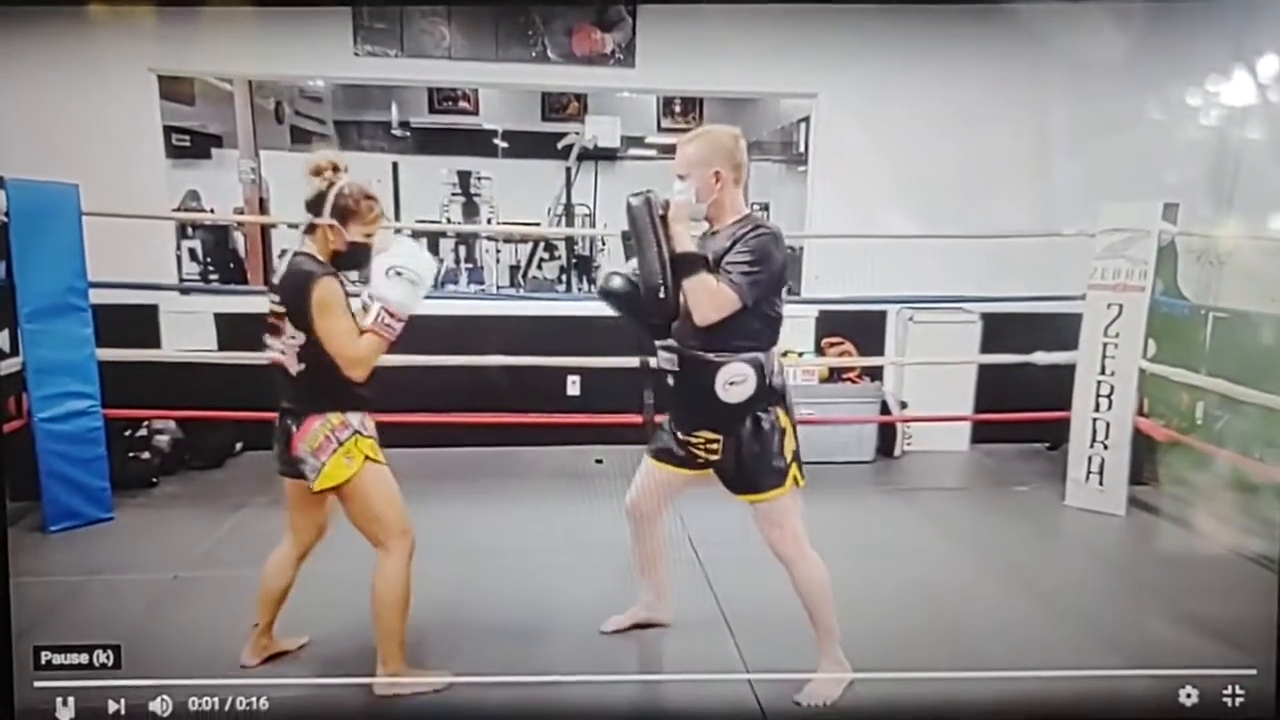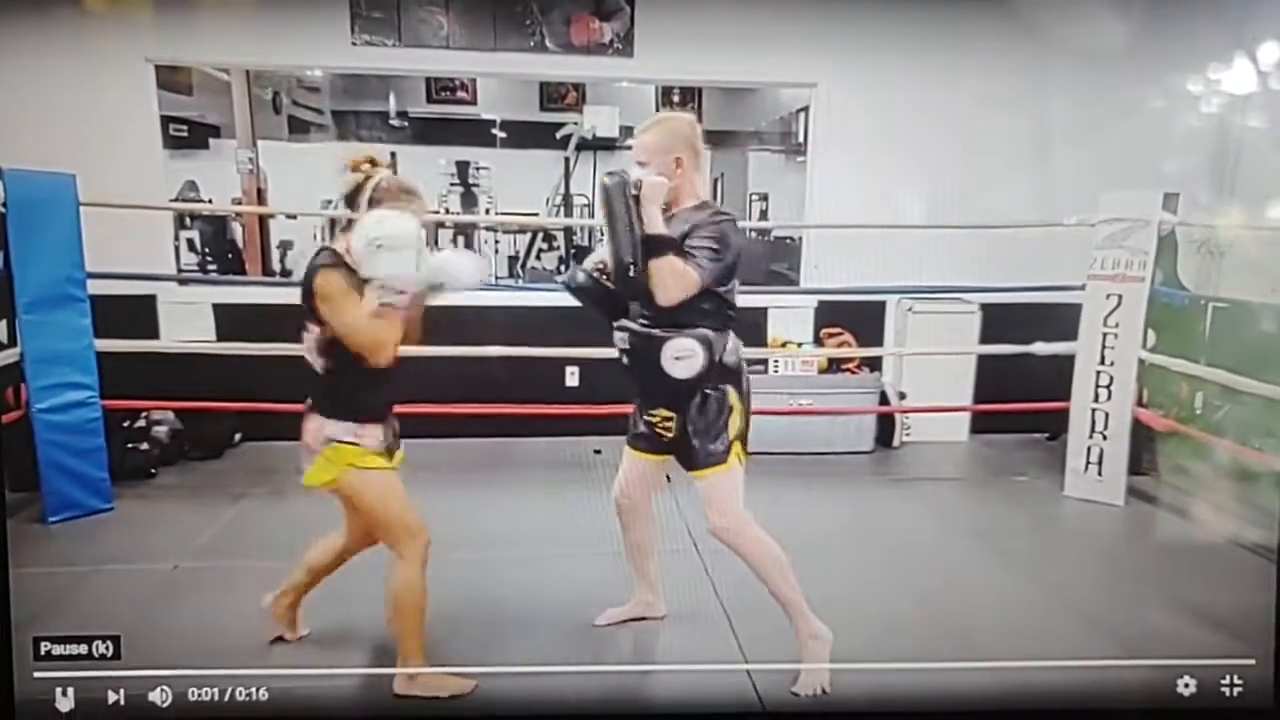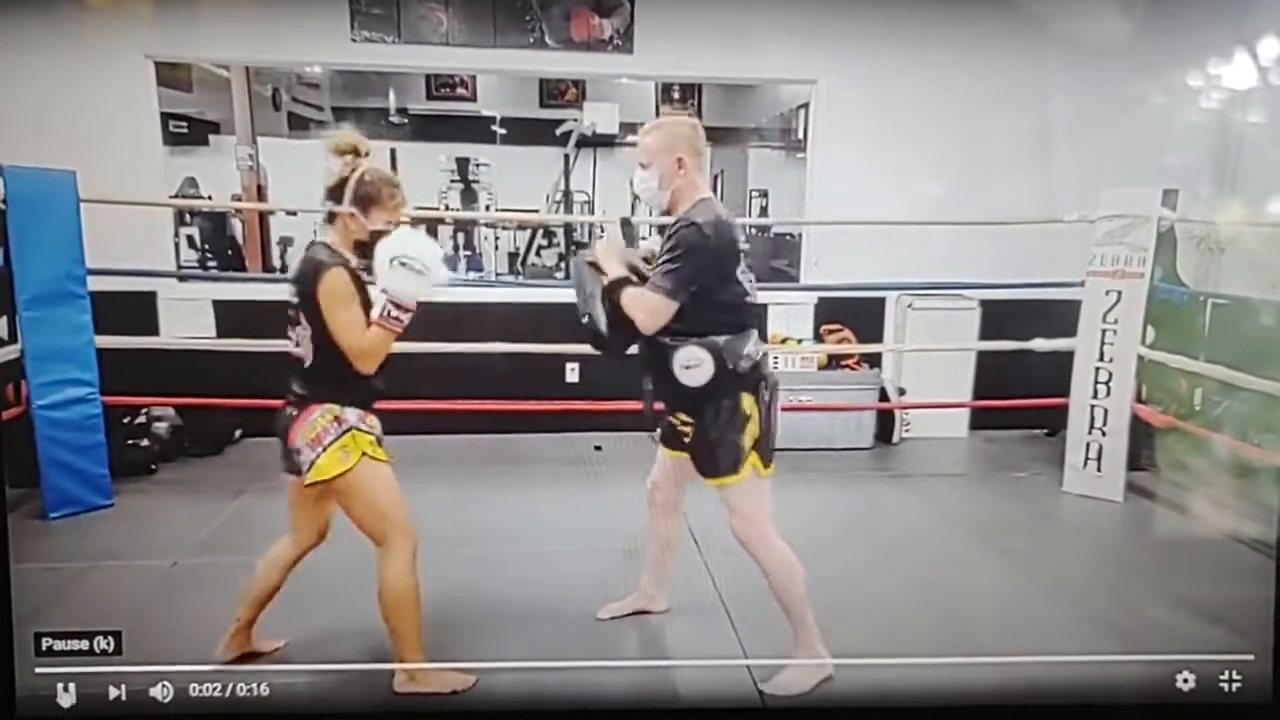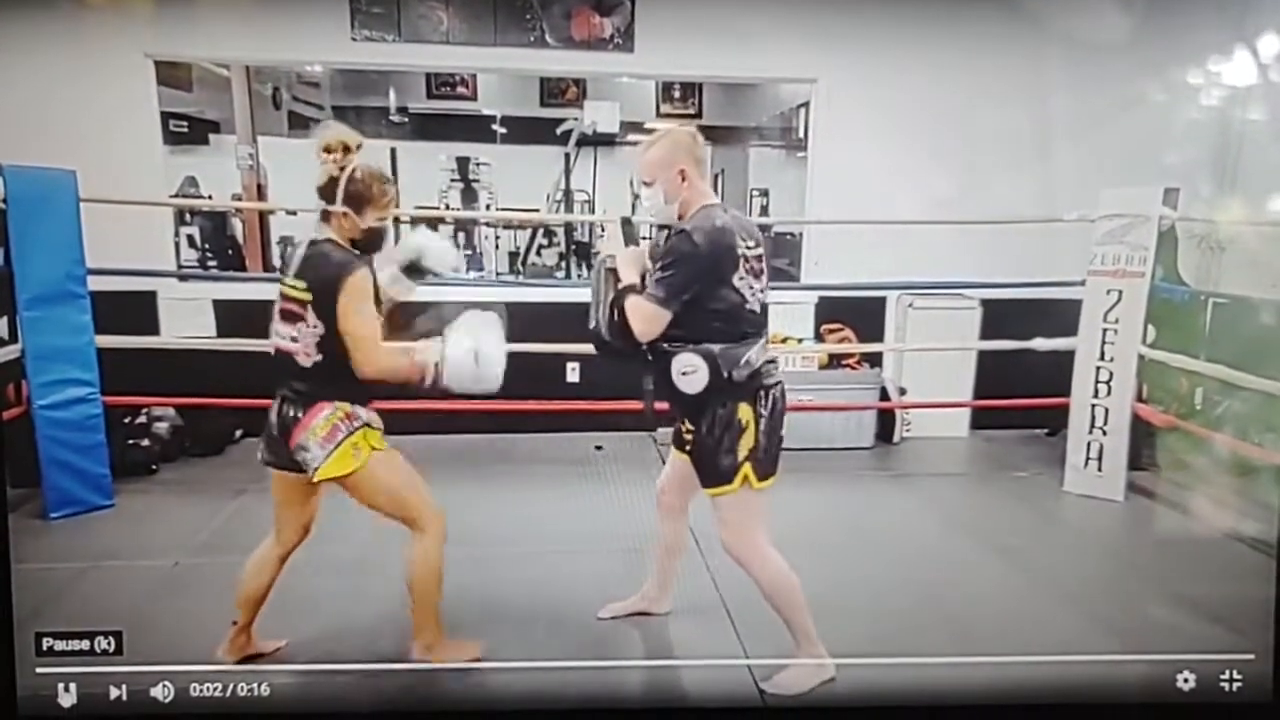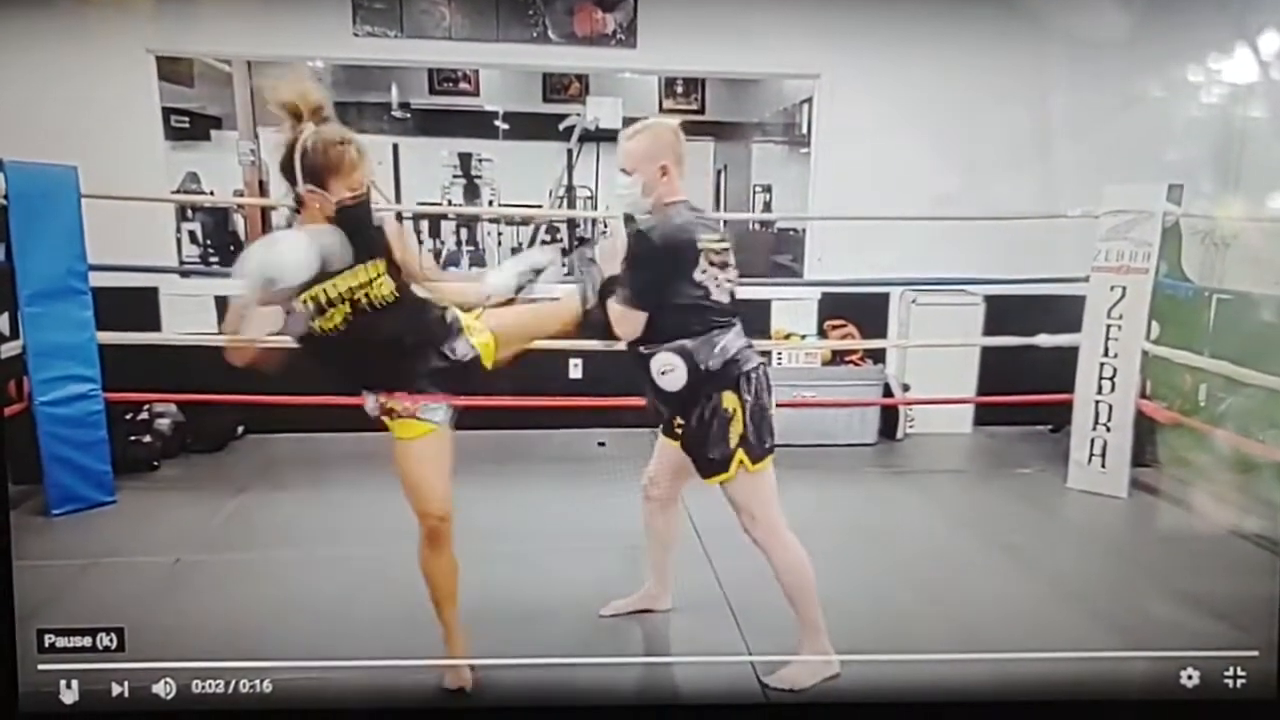
dt=0.4s
person 1, frame 1
left shoulder: (759, 241)
right shoulder: (705, 237)
left elbow: (709, 308)
right elbow: (683, 308)
left wrist: (682, 239)
left hip: (749, 414)
right hip: (692, 406)
left knee: (786, 539)
right knee: (641, 504)
left ankle: (833, 659)
right ankle: (655, 604)
person 1, frame 2
left shoulder: (712, 227)
right shoulder: (671, 220)
left elbow: (671, 292)
right elbow: (648, 296)
left wrist: (647, 221)
right wrist: (606, 273)
left hip: (710, 394)
right hip: (661, 392)
left knee: (728, 523)
right knee: (630, 498)
left ankle: (812, 633)
right ankle: (648, 598)
person 1, frame 3
left shoulder: (696, 231)
right shoulder: (708, 221)
left elbow: (649, 317)
left wrist: (613, 269)
right wrist: (631, 275)
left hip: (731, 397)
right hip: (698, 394)
left knee: (752, 527)
right knee: (662, 491)
left ankle: (813, 651)
right ankle: (653, 592)
person 1, frame 4
left shoulder: (691, 240)
right shoulder: (738, 229)
left elbow: (646, 326)
left wrist: (629, 276)
right wrist: (652, 272)
left hip: (735, 405)
right hip: (720, 398)
left knee: (743, 541)
right knee: (670, 495)
left ankle: (813, 654)
right ankle: (657, 594)
person 1, frame 5
left shoulder: (654, 234)
right shoulder: (699, 226)
left elbow: (626, 327)
left wrist: (605, 287)
right wrist: (630, 275)
left hip: (723, 395)
right hip: (699, 393)
left knee: (763, 522)
right knee: (657, 488)
left ankle: (818, 648)
right ankle: (657, 590)
person 2, frame 1
left shoulder: (293, 271)
right shoulder: (320, 282)
right elbow: (355, 363)
left wrist: (383, 295)
right wrist: (397, 304)
left hip: (298, 426)
right hip: (334, 430)
left knee: (300, 536)
right knee: (397, 541)
left ankle: (260, 641)
right ankle: (392, 669)
person 2, frame 2
left shoulder: (378, 264)
right shoulder: (330, 275)
left elbow: (397, 335)
right elbow: (379, 351)
left wrist: (429, 278)
right wrist: (394, 285)
left hip: (372, 426)
right hip: (340, 435)
left knee: (362, 533)
right knee: (411, 543)
left ankle: (284, 607)
right ankle: (412, 672)
person 2, frame 3
left shoulder: (321, 259)
right shoulder: (331, 273)
right elbow: (364, 357)
left wrist: (388, 292)
right wrist: (399, 296)
left hip: (307, 418)
right hip: (333, 424)
left knee: (303, 536)
right knee: (399, 540)
left ankle: (238, 637)
right ankle: (412, 669)
person 2, frame 4
left shoulder: (308, 256)
right shoulder: (346, 274)
right elbow: (370, 361)
left wrist: (408, 258)
right wrist: (442, 359)
left hip: (287, 415)
right hip: (330, 421)
left knee: (286, 536)
right knee: (428, 522)
left ankle: (238, 641)
right ankle: (429, 641)
person 2, frame 5
left shoulder: (374, 230)
right shoulder: (282, 260)
left elbow: (434, 286)
right elbow: (243, 351)
left wrist: (494, 283)
right wrist: (247, 309)
left hip: (447, 347)
right hip: (400, 395)
left knee: (544, 315)
right knee: (435, 520)
left ankle: (592, 298)
right ankle: (454, 645)
